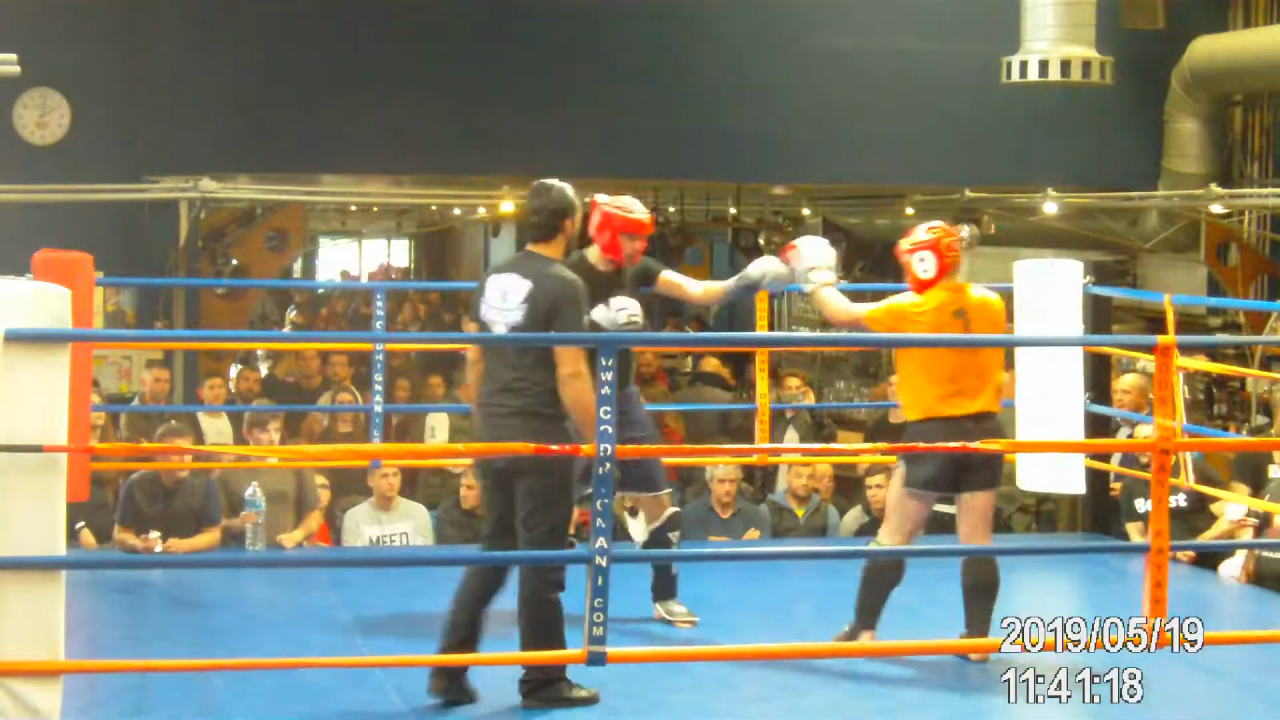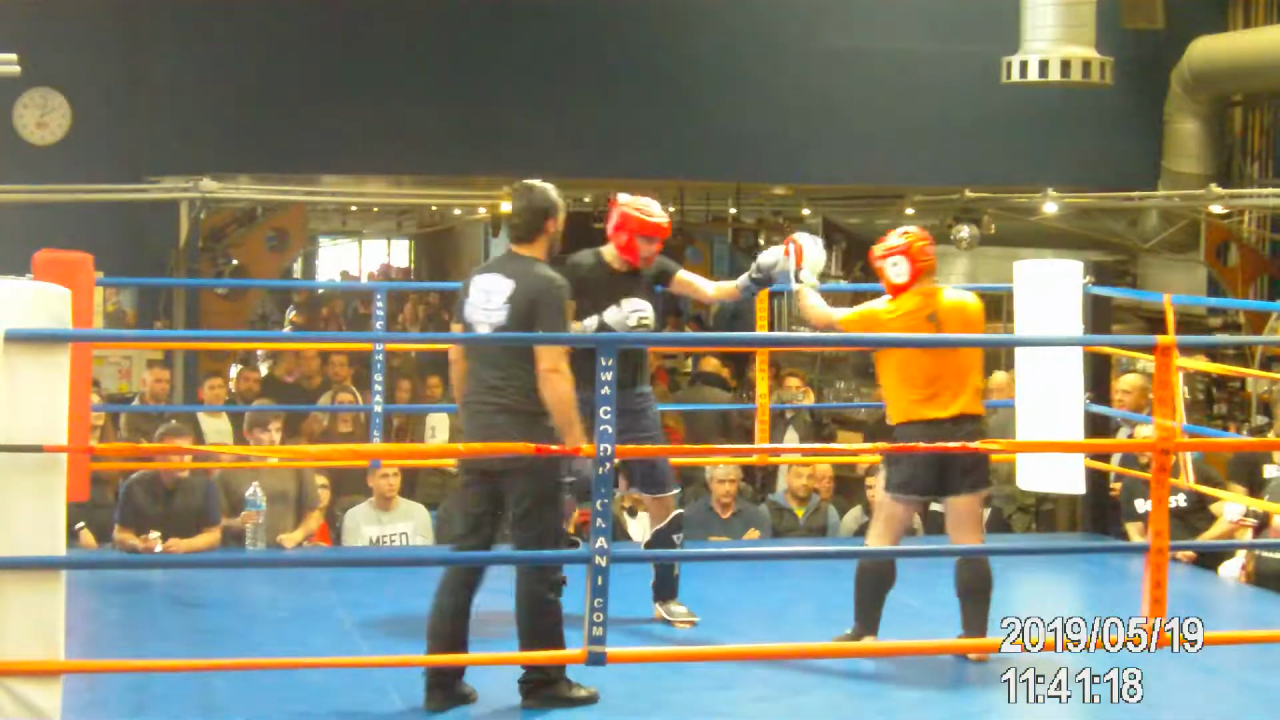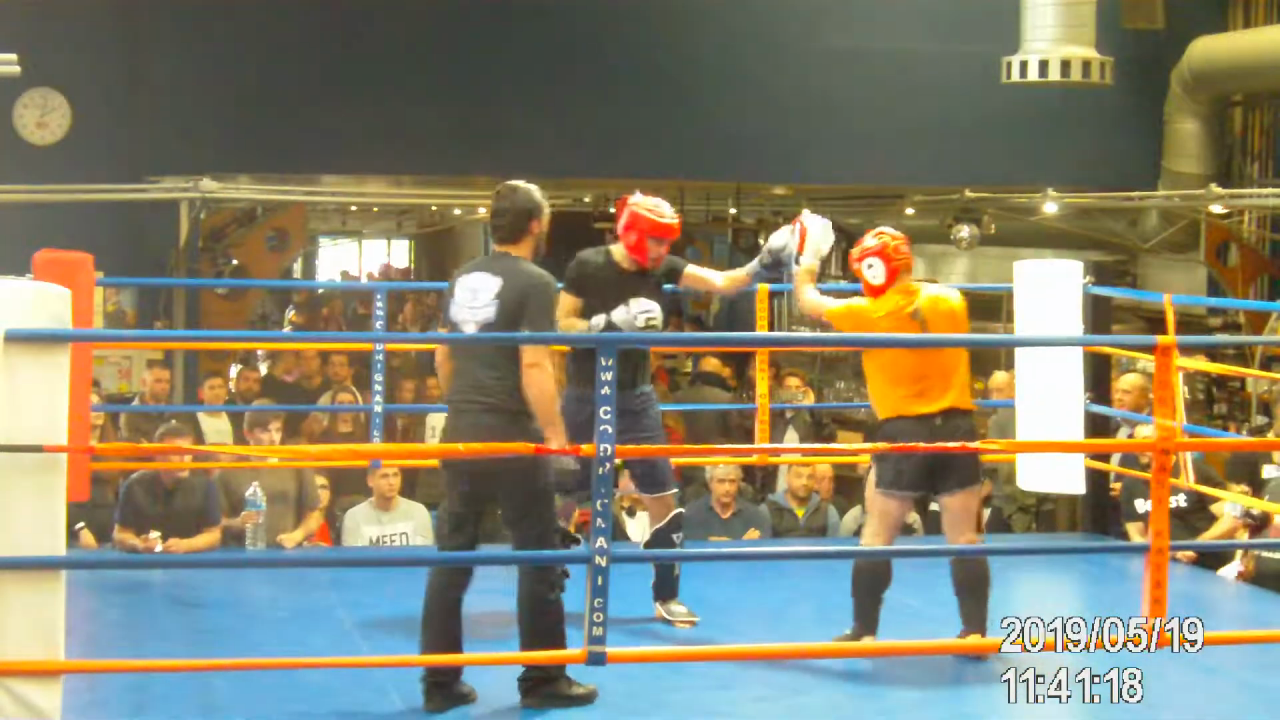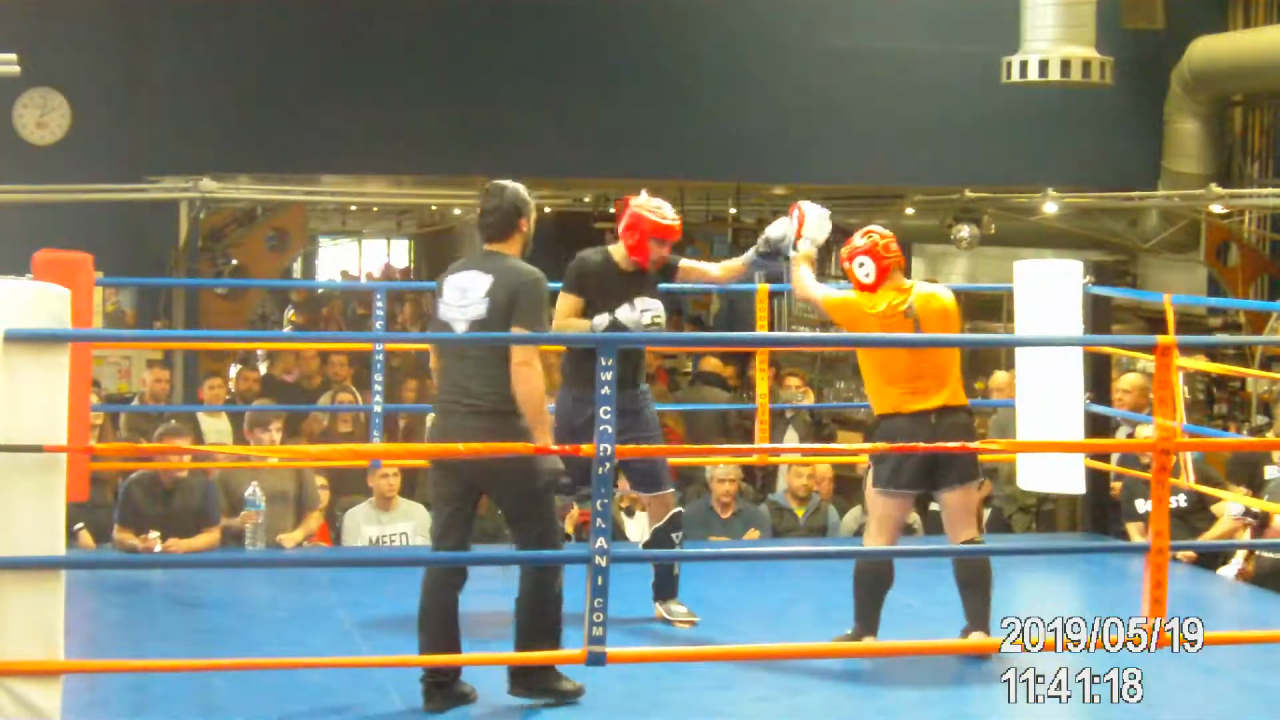
dt=0.1s
person 1, frame 1
left shoulder: (495, 277)
right shoulder: (563, 285)
left elbow: (474, 359)
right elbow: (573, 376)
right wrist: (598, 443)
left hip: (495, 434)
right hip: (541, 437)
left knee: (494, 551)
right knee: (543, 561)
left ankle: (450, 670)
right ankle: (544, 682)
person 1, frame 2
left shoulder: (477, 278)
right shoulder: (544, 284)
left elbow: (457, 358)
right elbow: (551, 373)
right wrist: (579, 443)
left hip: (479, 436)
right hip: (525, 437)
left knee: (468, 552)
right knee: (539, 560)
left ankle: (442, 676)
right ankle: (543, 681)
person 1, frame 3
left shoulder: (463, 278)
right shoulder: (534, 283)
left elbow: (443, 363)
right elbow: (535, 368)
right wrist: (557, 440)
left hip: (459, 433)
right hip: (508, 435)
left knee: (452, 555)
right knee: (539, 554)
left ankle: (440, 681)
right ankle: (543, 679)
person 1, frame 4
left shoulder: (450, 277)
right shoulder: (524, 279)
right elbow: (524, 366)
right wrist: (544, 440)
left hip: (447, 433)
right hip: (500, 435)
left knee: (446, 555)
right knee: (541, 548)
left ankle: (439, 681)
right ankle: (534, 670)
person 2, frame 1
left shoulder: (907, 309)
right shoulder: (991, 306)
left elbow: (841, 314)
left wrist: (817, 277)
left hip: (931, 434)
right hip: (983, 431)
left knee: (894, 536)
right knee: (978, 542)
left ankle: (863, 629)
right ankle: (978, 637)
person 2, frame 2
left shoulder: (884, 314)
right shoulder: (969, 306)
left elbow: (820, 317)
left wrist: (803, 278)
left hip: (915, 437)
right hip: (966, 432)
left knee: (882, 538)
right knee: (968, 542)
left ankle: (864, 633)
right ankle: (975, 637)
person 2, frame 3
left shoulder: (867, 313)
right shoulder: (951, 301)
left elbow: (808, 304)
left wrist: (807, 258)
left hip: (904, 434)
right hip: (957, 428)
left knee: (877, 537)
right knee: (965, 539)
left ankle: (864, 632)
right ankle: (975, 633)
person 2, frame 4
left shoulder: (860, 309)
right shoulder: (942, 299)
left elbow: (805, 288)
left wrist: (805, 243)
left hip: (901, 431)
right hip: (952, 425)
left knee: (880, 538)
right knee: (966, 535)
left ankle: (865, 632)
right ankle: (979, 630)
person 3, frame 1
left shoulder: (639, 268)
right shoulder: (568, 272)
left elbow: (696, 291)
left wrist: (744, 282)
right wrist: (592, 323)
left hip: (623, 398)
left knee: (656, 498)
left ankle: (665, 597)
person 3, frame 2
left shoulder: (654, 268)
right shoulder: (580, 268)
left elbow: (710, 292)
left wrist: (754, 278)
right wrist: (602, 323)
left hip: (634, 396)
right hip: (584, 396)
left knee: (664, 499)
left ankle: (666, 598)
person 3, frame 3
left shoulder: (661, 266)
right shoulder: (588, 265)
left elbow: (722, 283)
right elbow: (560, 326)
left wrist: (765, 262)
right wrist: (608, 322)
left hip: (636, 397)
right hip: (585, 396)
left knee: (663, 497)
left ankle: (667, 597)
person 3, frame 4
left shoulder: (656, 265)
right shoulder: (588, 265)
left elbow: (717, 273)
right elbow: (560, 327)
left wrist: (760, 254)
right wrist: (613, 322)
left hip: (631, 397)
right hip: (582, 397)
left knee: (662, 497)
left ankle: (666, 597)
